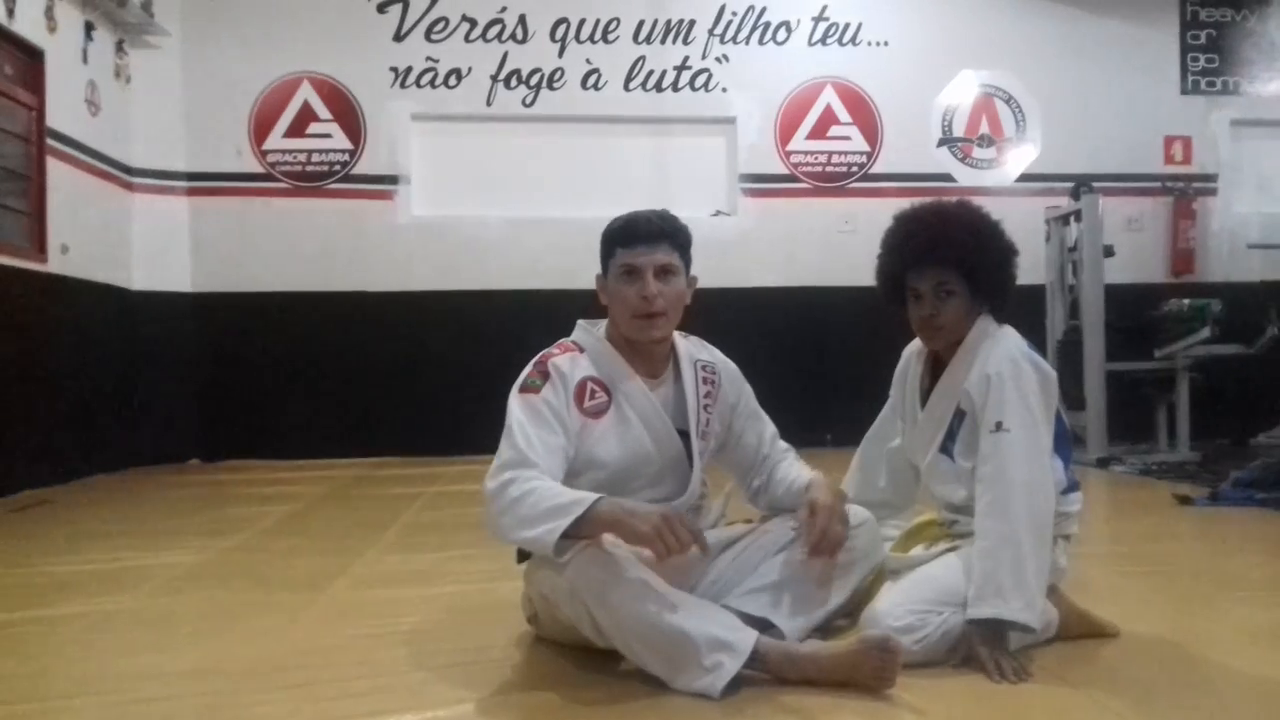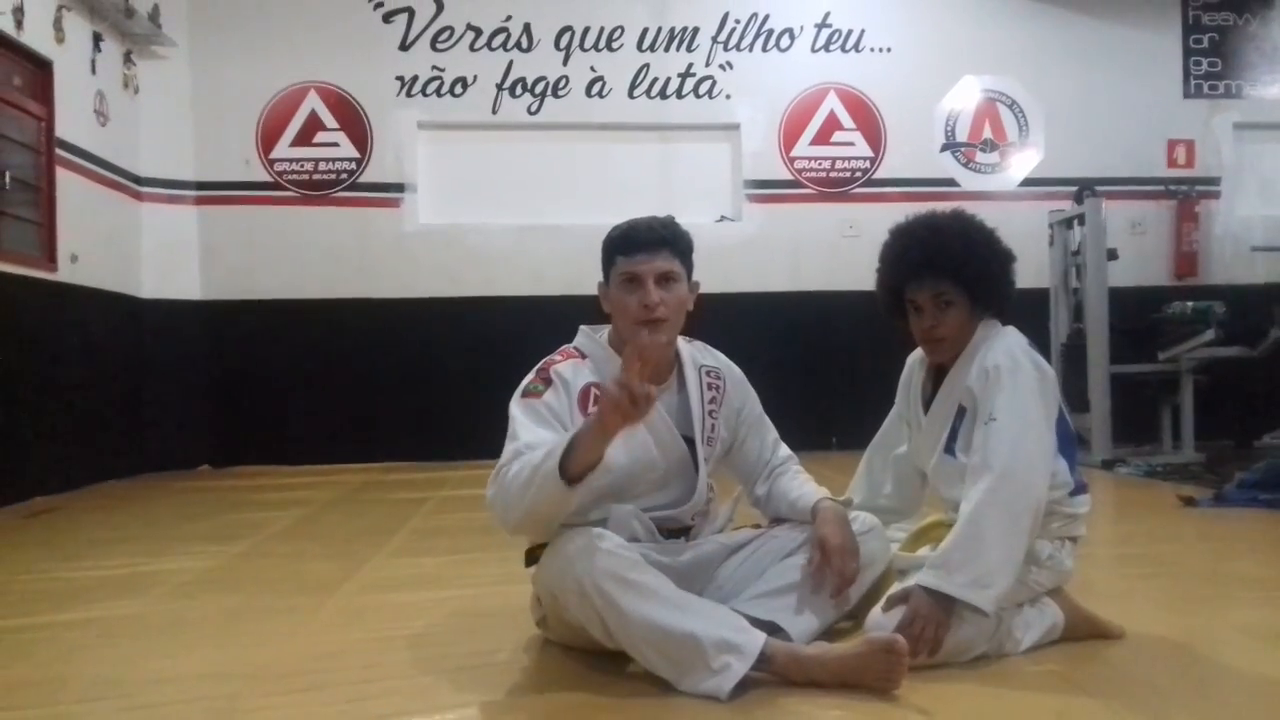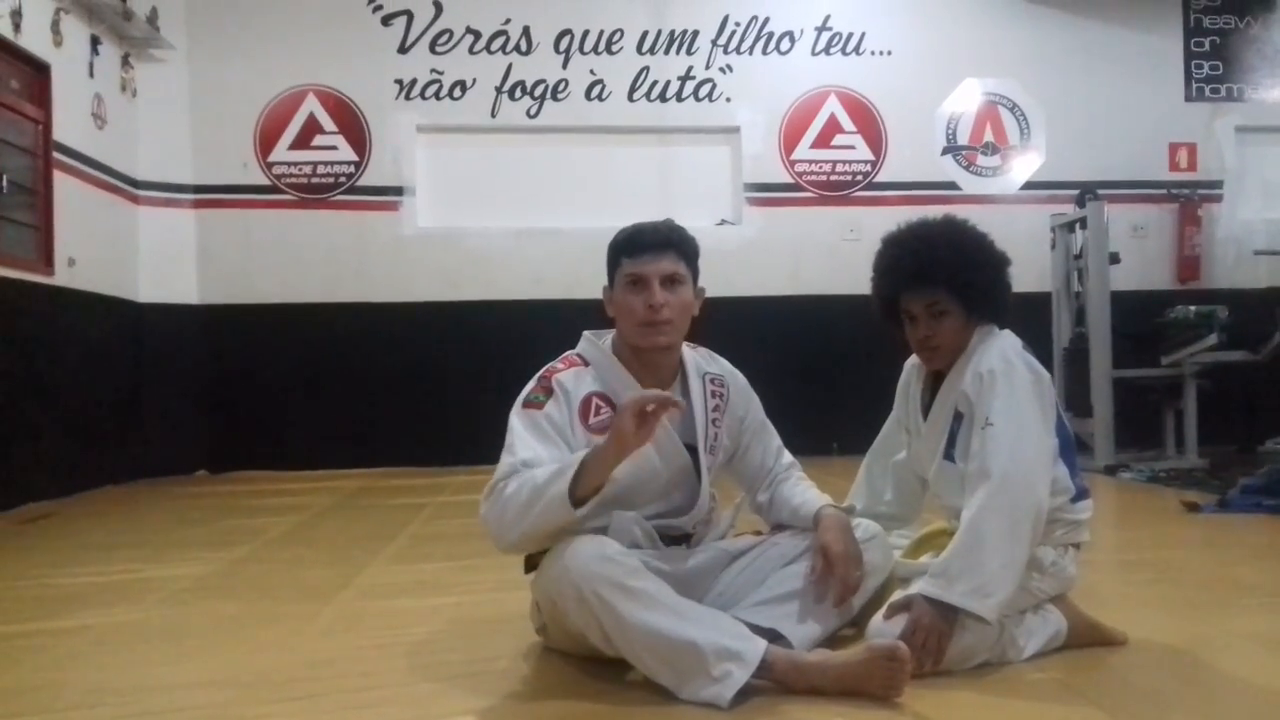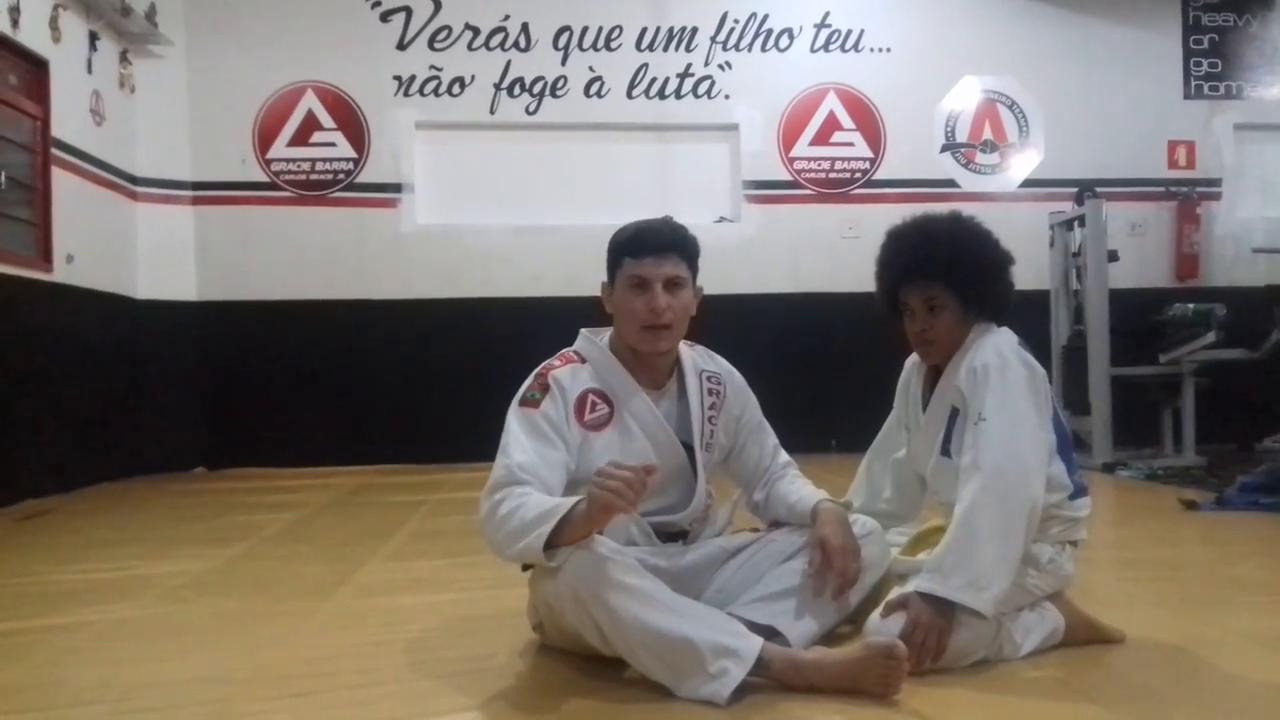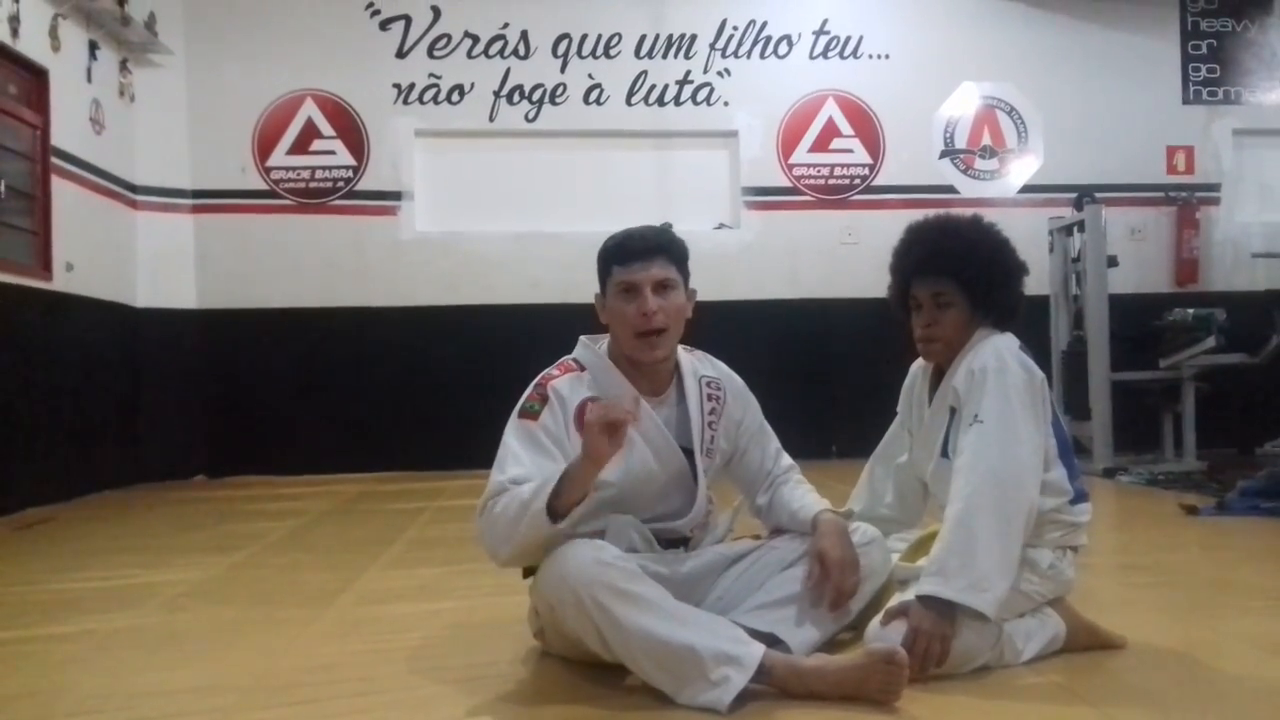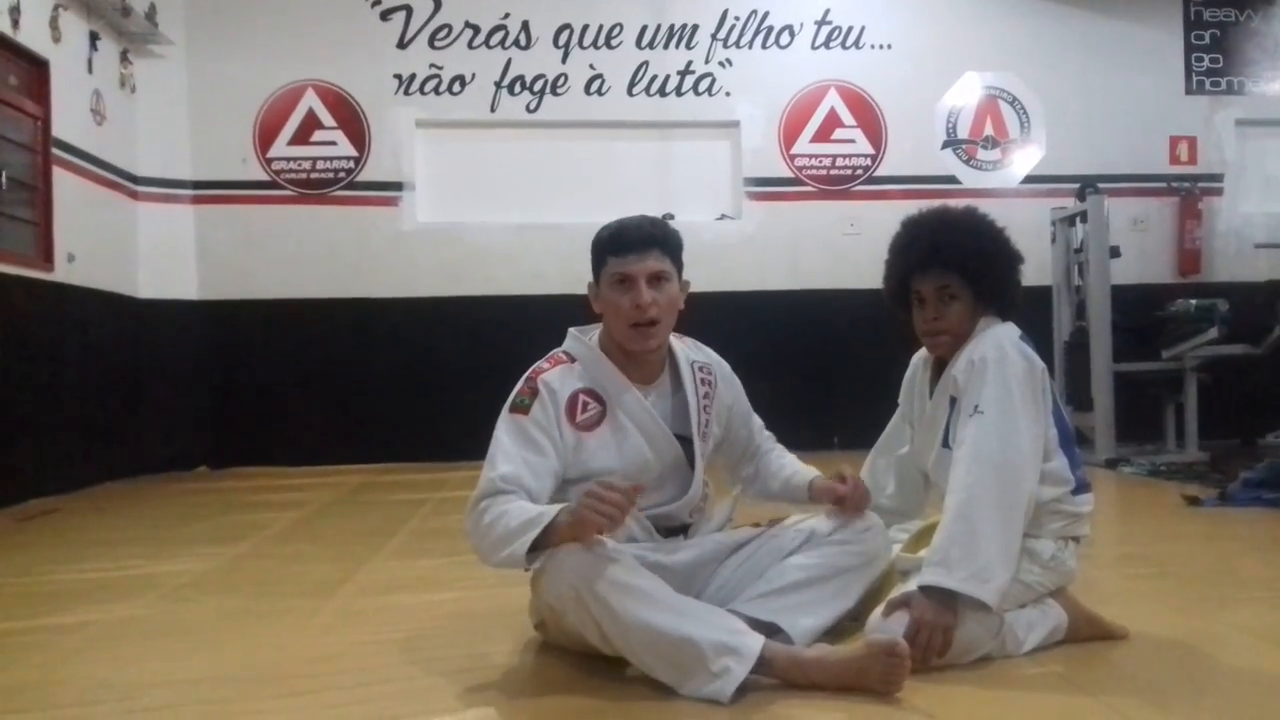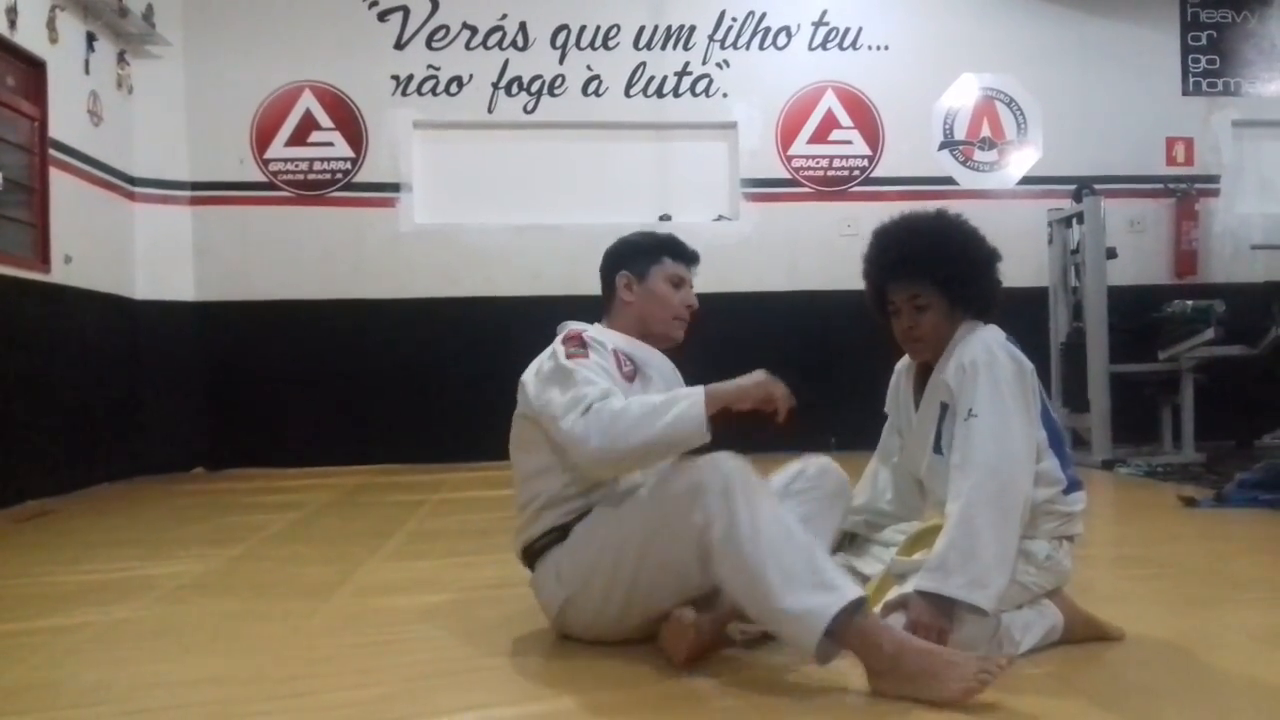
dt=0.7s
person 1, frame 1
left shoulder: (711, 371)
right shoulder: (557, 374)
left elbow: (766, 460)
right elbow: (511, 496)
left wrist: (816, 489)
right wrist: (614, 515)
left hip: (689, 561)
right hip: (602, 567)
left knee: (858, 532)
right knee: (575, 566)
left ankle: (706, 638)
right ankle: (786, 656)
person 1, frame 2
left shoulder: (716, 375)
right shoulder: (559, 380)
left elbow: (772, 469)
right elbow: (512, 502)
left wrist: (826, 509)
right wrist: (599, 429)
left hip: (697, 562)
right hip: (605, 573)
left knee: (864, 536)
right knee: (578, 559)
left ankle: (706, 640)
right ankle: (794, 657)
person 1, frame 3
left shoulder: (719, 382)
right shoulder: (562, 388)
left elbow: (775, 477)
right elbow: (506, 519)
left wrist: (828, 516)
right wrist: (609, 453)
left hip: (700, 571)
right hip: (601, 591)
left knee: (867, 543)
right knee: (578, 564)
left ankle: (721, 642)
right ankle: (794, 665)
person 1, frame 4
left shoulder: (716, 379)
right shoulder: (558, 385)
left elbow: (771, 474)
right elbow: (505, 515)
left wrist: (825, 509)
right wrist: (587, 513)
left hip: (696, 568)
right hip: (602, 582)
left knee: (863, 539)
right knee: (575, 568)
left ankle: (721, 639)
right ankle: (789, 662)
person 1, frame 5
left shoulder: (716, 384)
right shoulder: (559, 394)
left elbow: (774, 478)
right elbow: (500, 529)
left wrist: (826, 522)
right wrist: (584, 469)
left hip: (697, 575)
right hip: (601, 593)
left knee: (865, 547)
right knee: (574, 570)
left ankle: (716, 646)
right ankle: (790, 670)
person 1, frame 6
left shoulder: (705, 370)
right shoulder: (550, 387)
left elbow: (755, 451)
right elbow: (489, 522)
left wrist: (816, 484)
right wrist: (569, 521)
left hip: (695, 562)
right hip: (601, 576)
left knee: (861, 535)
right knee: (570, 570)
left ankle: (728, 636)
right ankle: (790, 660)
person 1, frame 7
left shoulder: (645, 366)
right shoulder: (578, 350)
right elbow: (600, 436)
right wrist: (721, 395)
left hip: (651, 572)
right hip: (583, 576)
left knee: (821, 477)
right knee: (719, 479)
right ankle: (884, 650)
person 2, frame 1
left shoulder: (1005, 366)
right shoulder: (916, 360)
left elbow: (1016, 501)
right elbow: (886, 461)
left wrist: (992, 612)
left hip: (1018, 543)
right hip: (958, 529)
left knee: (888, 628)
left ankle: (1044, 614)
right ankle: (1022, 607)
person 2, frame 2
left shoulder: (1008, 364)
right shoulder: (920, 367)
left elbow: (1004, 491)
right elbow: (892, 466)
left wrist: (945, 586)
left hip: (1030, 540)
right hip: (970, 530)
left knee: (892, 631)
left ankle: (1052, 616)
right ankle: (1030, 605)
person 2, frame 3
left shoulder: (1003, 370)
right shoulder: (919, 373)
left elbow: (1008, 496)
right elbow: (892, 470)
left wrist: (947, 595)
left hip: (1033, 545)
right hip: (976, 537)
left knee: (896, 639)
left ankle: (1056, 622)
right ankle: (1031, 611)
person 2, frame 4
left shoulder: (998, 366)
right shoulder: (919, 369)
left elbow: (1000, 490)
right elbow: (893, 468)
left wrist: (944, 592)
left hip: (1030, 543)
right hip: (977, 536)
left knee: (894, 636)
left ankle: (1053, 620)
right ankle: (1032, 609)
person 2, frame 5
left shoulder: (998, 369)
right shoulder: (924, 374)
left elbow: (990, 492)
right elbow: (894, 475)
left wrist: (943, 597)
left hip: (1031, 548)
right hip: (984, 542)
left knee: (897, 643)
left ankle: (1056, 626)
right ankle: (1030, 614)
person 2, frame 6
left shoulder: (999, 358)
right shoulder: (925, 366)
left elbow: (989, 484)
right elbow: (896, 467)
left wrist: (945, 587)
left hip: (1032, 539)
right hip: (981, 534)
left knee: (898, 634)
left ankle: (1056, 616)
right ankle: (1035, 606)
person 2, frame 7
left shoulder: (986, 361)
right shoulder: (908, 373)
left elbow: (989, 490)
right elbow: (893, 473)
left wrist: (942, 590)
left hip: (1025, 541)
right hip: (966, 532)
left knee: (899, 632)
left ankle: (1053, 617)
